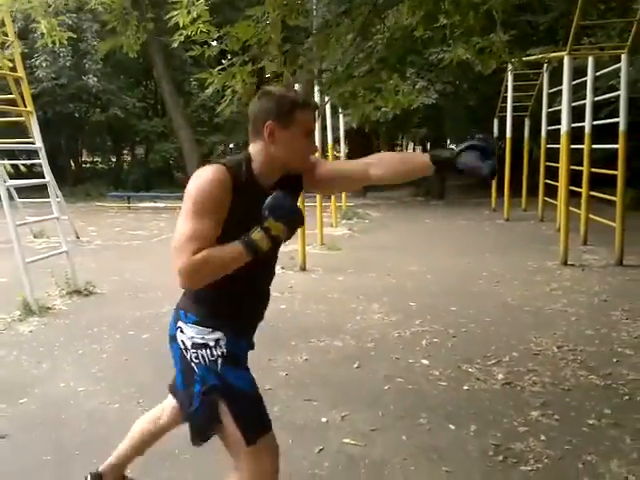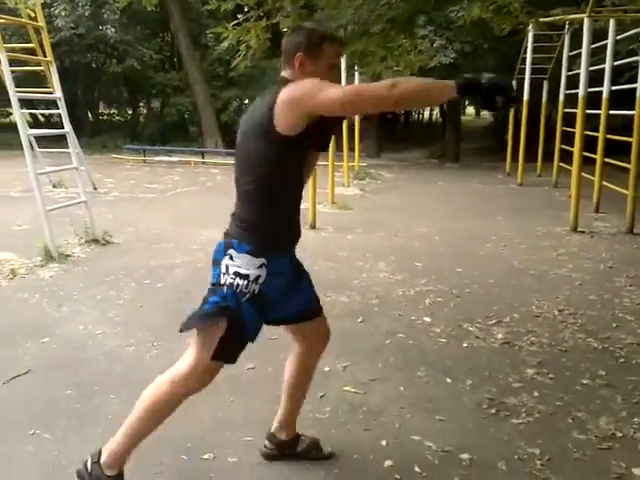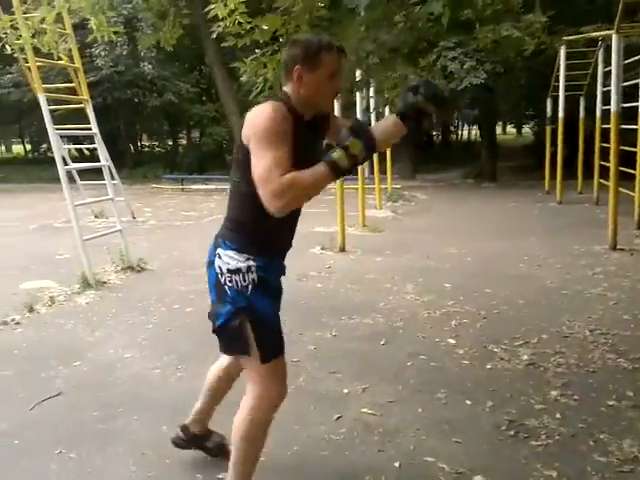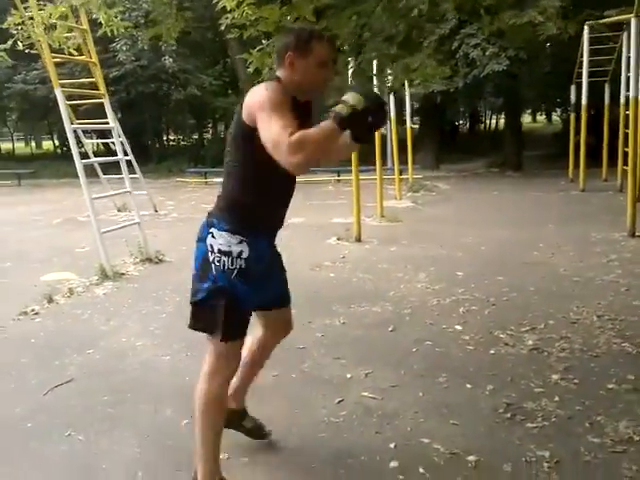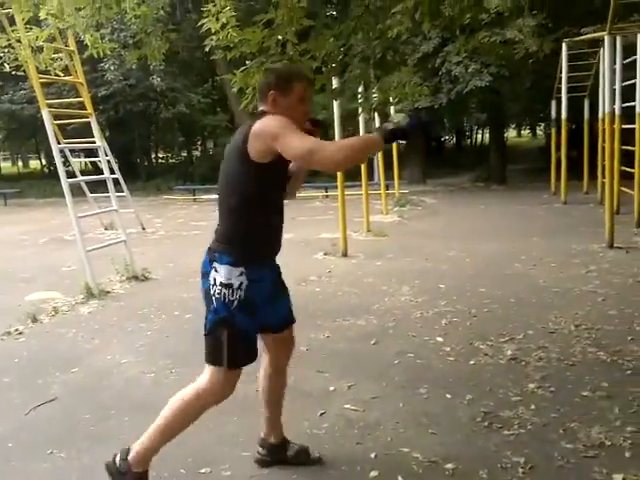
dt=0.4s
person 1, frame 1
left shoulder: (293, 174)
right shoulder: (214, 180)
left elbow: (372, 168)
right elbow: (187, 271)
left wrist: (445, 160)
right wrist: (263, 236)
left hip: (229, 332)
right hip: (206, 335)
left knee: (182, 407)
person 1, frame 2
left shoulder: (284, 109)
right shoulder: (297, 97)
right elbow: (387, 95)
left wrist: (322, 133)
right wrist: (465, 86)
left hip: (275, 255)
right hip: (249, 260)
left knee: (314, 337)
right knee: (196, 371)
left ankle: (282, 436)
person 1, frame 3
left shoulder: (314, 118)
right shoulder: (269, 118)
left elbow: (371, 143)
right elbow: (278, 199)
left wrist: (405, 114)
right wrist: (338, 161)
left hip: (263, 259)
right hip: (241, 262)
left knee: (242, 356)
right knee: (269, 385)
left ankle: (194, 427)
person 1, frame 4
left shoulder: (299, 103)
right shoulder: (266, 94)
left elbow: (328, 154)
right elbow: (296, 158)
left wrist: (358, 130)
right wrist: (344, 112)
left hip: (259, 240)
right hip: (230, 242)
left knee: (278, 326)
right knee: (224, 357)
left ankle: (233, 403)
person 1, frame 5
left shoulder: (263, 139)
right shoulder: (269, 129)
left elbow: (278, 189)
right elbow: (334, 157)
left wrist: (301, 164)
right wrist: (386, 133)
left hip: (259, 267)
right hip: (233, 272)
left knee: (281, 348)
right knee: (219, 383)
left ankle: (272, 441)
